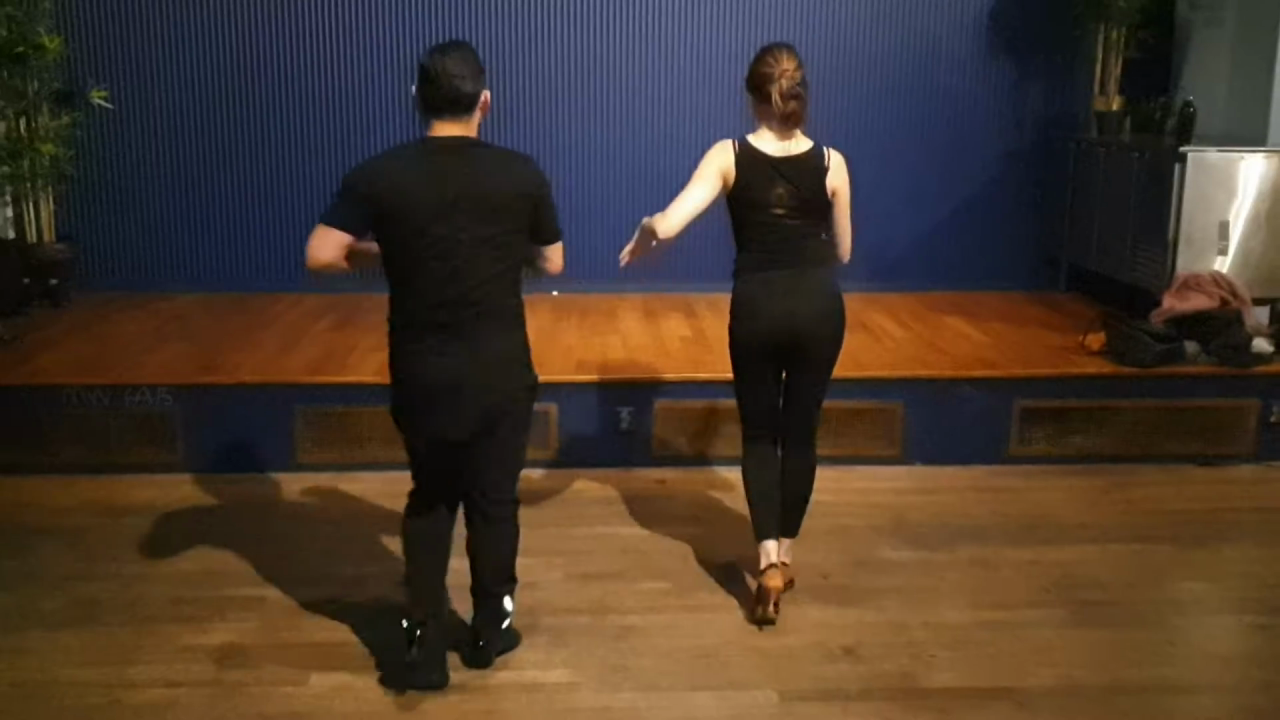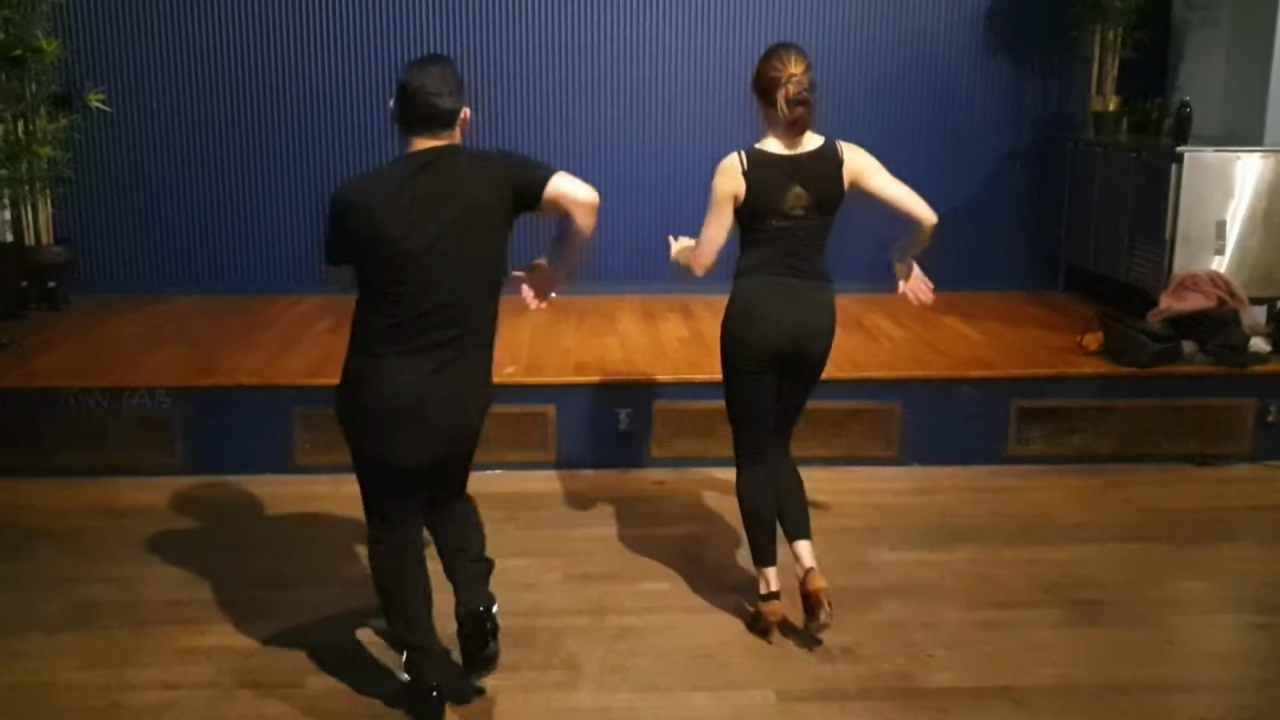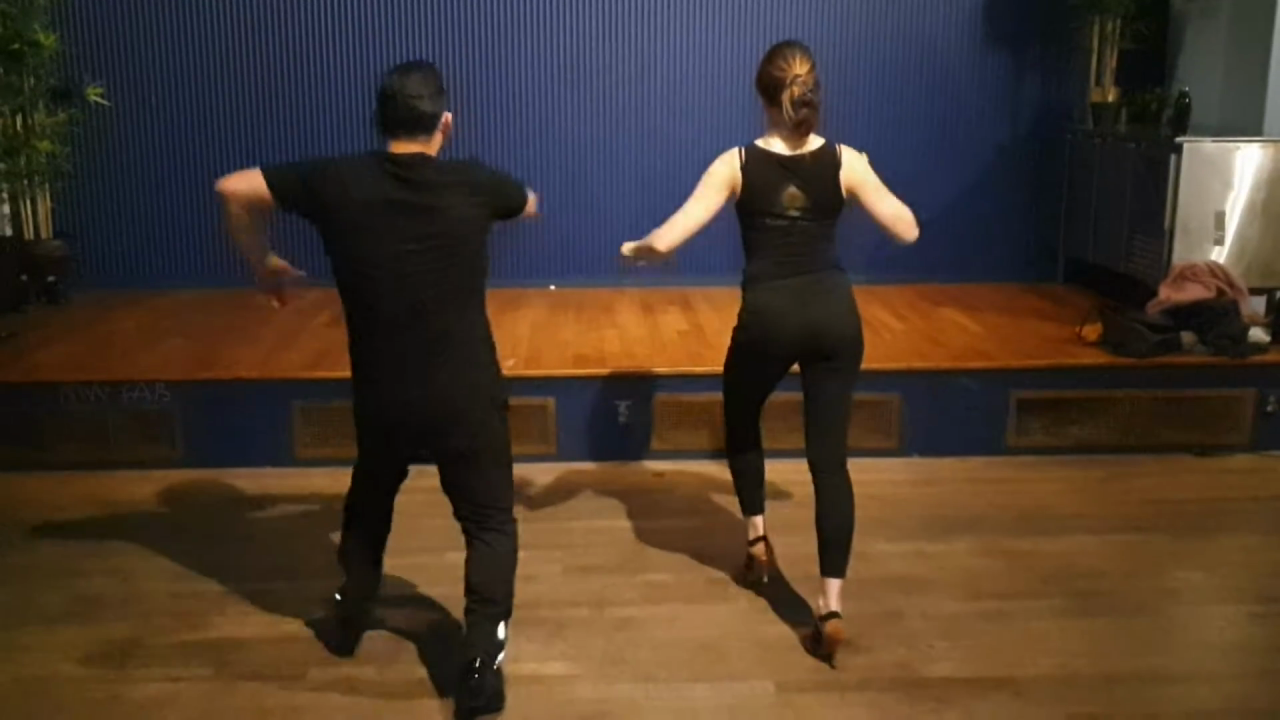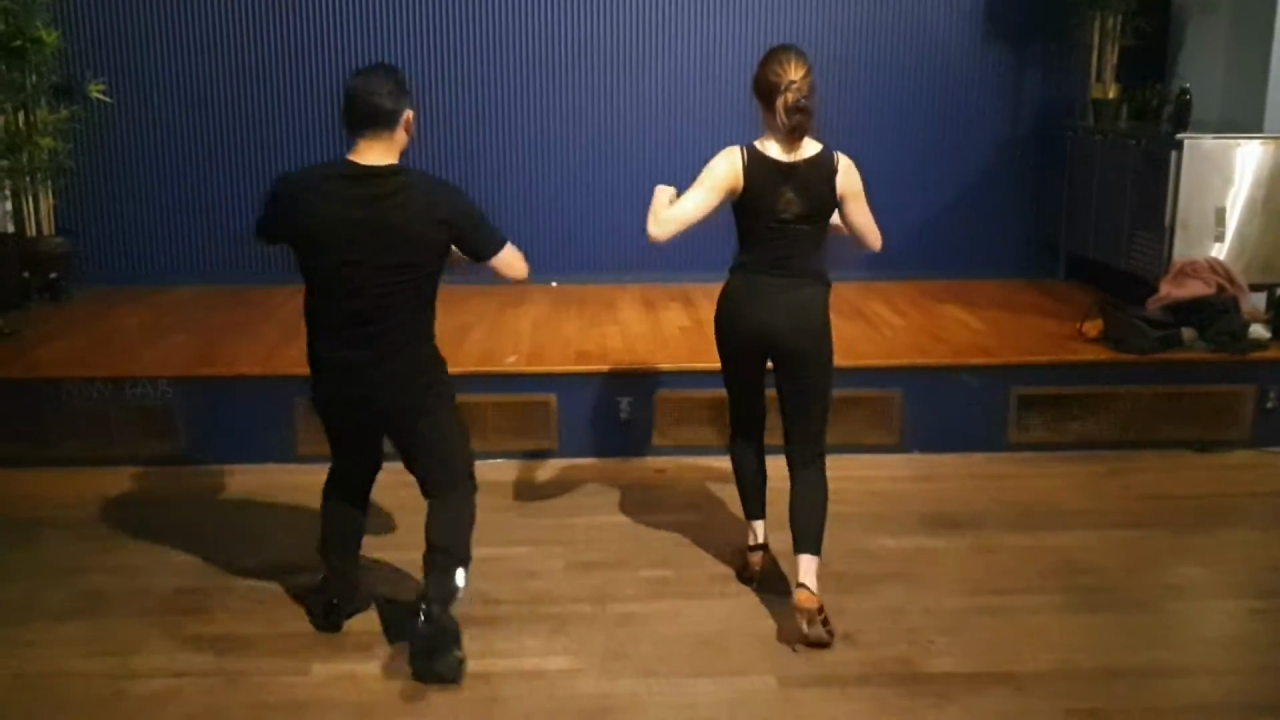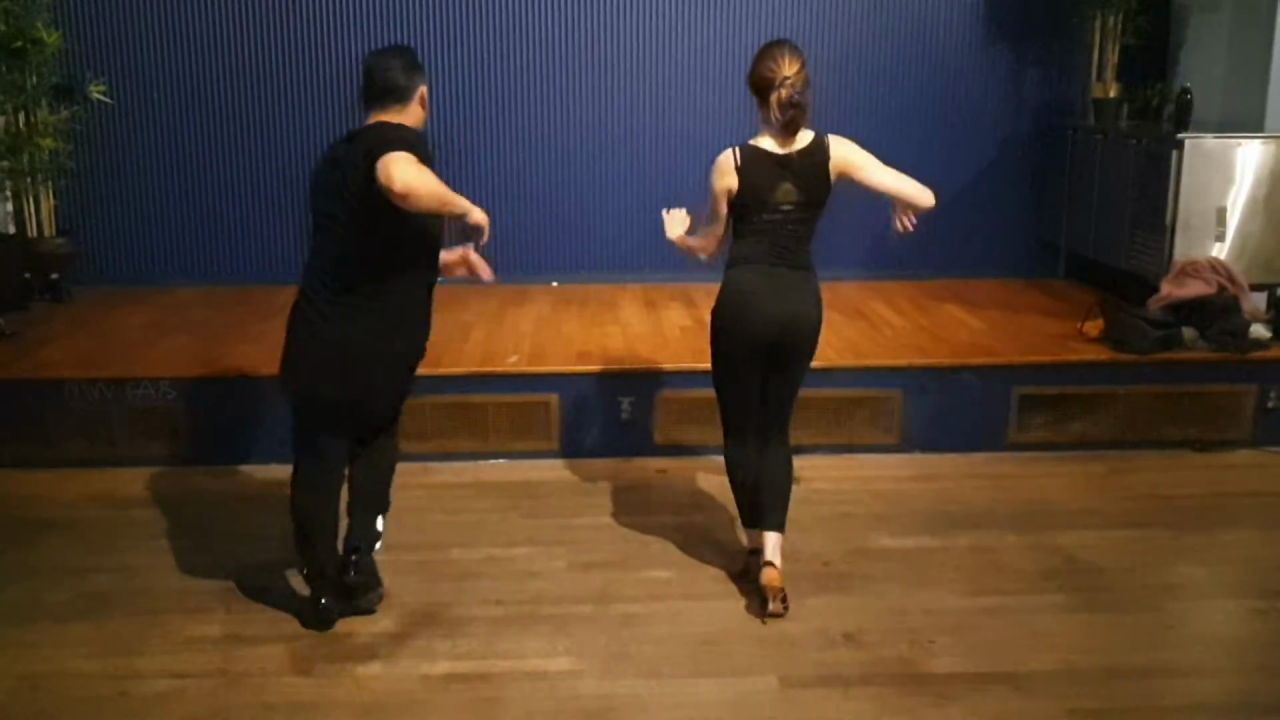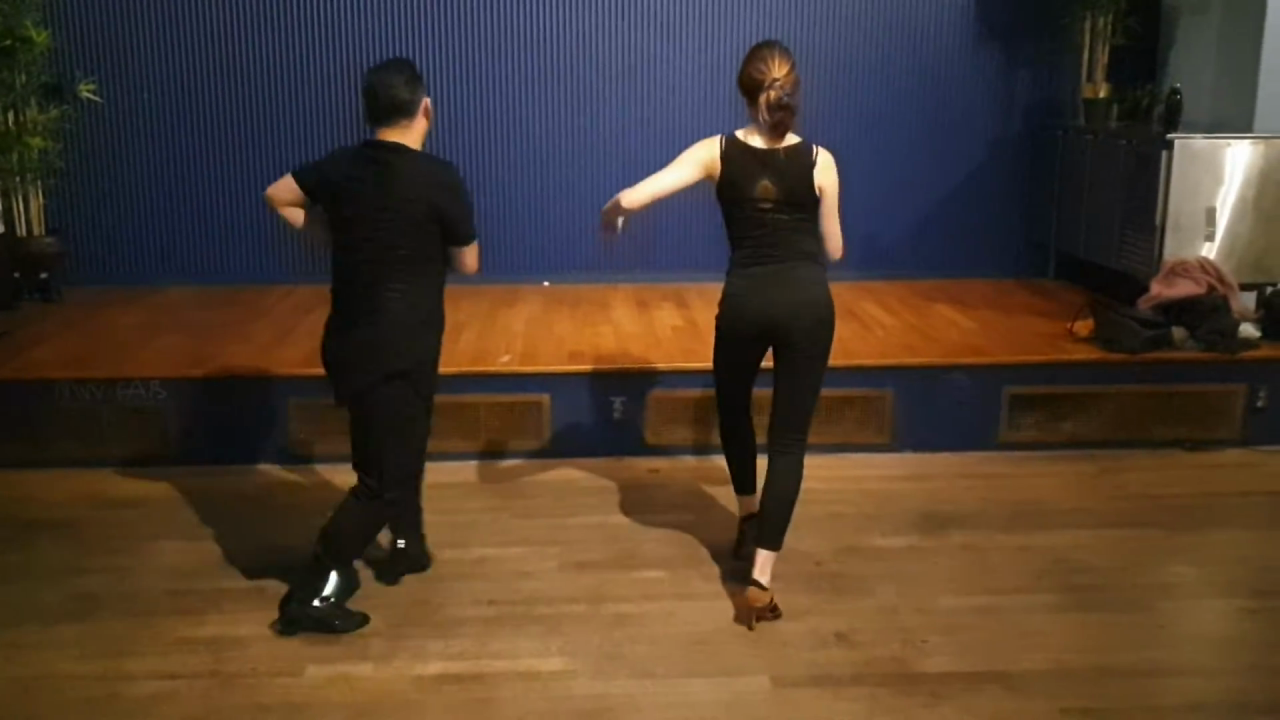
dt=0.3s
person 1, frame 1
left shoulder: (380, 175)
right shoulder: (520, 174)
left elbow: (320, 257)
right elbow: (552, 261)
left hip: (421, 375)
right hip: (498, 371)
left knee: (430, 501)
right knee: (492, 505)
left ankle: (424, 640)
right ankle: (490, 629)
person 1, frame 2
left shoulder: (357, 197)
right shoulder: (493, 173)
right elbow: (585, 200)
right wrist: (550, 269)
left hip: (380, 391)
right hip: (460, 390)
left knee: (394, 529)
right knee: (447, 503)
right ankle: (477, 612)
person 1, frame 3
left shoulder: (339, 183)
right shoulder: (473, 184)
left elbow: (233, 190)
right elbow: (530, 205)
left wrist: (261, 262)
left hip: (383, 397)
right hip: (467, 396)
left knee: (371, 491)
right knee: (490, 523)
left ankle: (353, 605)
right ankle: (481, 664)
person 1, frame 4
left shoulder: (299, 193)
right shoulder: (437, 199)
left elbow: (269, 234)
right elbow: (516, 269)
right wrist: (450, 247)
left hip: (333, 381)
right hip: (413, 383)
left knee: (349, 474)
right knee: (451, 489)
left ankle: (334, 594)
right ankle: (433, 618)
person 1, frame 5
left shoulder: (335, 157)
right shoulder: (398, 142)
right elbow: (400, 180)
left wrist: (442, 260)
right wrist: (466, 209)
left hip: (315, 342)
right hip: (380, 347)
left knee: (315, 467)
right knee: (372, 446)
left ankle: (325, 593)
right ankle: (360, 561)
person 1, frame 6
left shoulder: (339, 166)
right shoulder: (438, 178)
left elbow: (278, 197)
right elbow: (468, 264)
left hip: (349, 344)
right hip: (394, 355)
left knee: (393, 451)
right knee: (385, 478)
left ankle: (407, 544)
right ankle: (311, 596)
person 2, frame 1
left shoulder: (726, 156)
right shoulder: (830, 163)
left elbow: (664, 227)
right elbow: (841, 252)
left wrist: (639, 244)
left hip: (756, 308)
right hip: (819, 306)
left knee: (758, 434)
right knee: (799, 433)
left ankle: (768, 562)
right ankle: (782, 555)
person 2, frame 2
left shoulder: (737, 168)
right shoulder: (844, 159)
left elbow: (700, 264)
right elbow: (926, 217)
left wrist: (679, 248)
right wrist: (907, 260)
left hip: (754, 314)
right hip: (814, 315)
left knee: (753, 452)
right knee: (776, 443)
left ankle: (770, 596)
right ankle: (809, 567)
person 2, frame 3
left shoulder: (739, 163)
right shoulder: (848, 162)
left elbow: (668, 240)
right elbow: (907, 233)
left wrist: (639, 249)
left hip: (769, 316)
right hip: (835, 315)
left knee: (740, 420)
right knee: (829, 458)
left ankle: (757, 537)
right ankle: (832, 607)
person 2, frame 4
left shoulder: (737, 163)
right shoulder: (838, 167)
left elbow: (662, 230)
right elbow: (873, 242)
left wrist: (659, 199)
left hip: (744, 309)
right hip: (806, 315)
left knee: (746, 427)
right knee: (807, 451)
left ankle: (756, 546)
right ankle: (807, 586)
person 2, frame 5
left shoulder: (733, 163)
right shoulder: (836, 154)
left elbow: (706, 249)
right elbow: (922, 198)
left wrist: (676, 227)
right wrist: (904, 204)
left hip: (741, 303)
right hip: (801, 304)
left knee: (740, 432)
right knee: (775, 428)
left ankle: (755, 549)
right ankle: (772, 560)
person 2, frame 6
left shoulder: (718, 152)
right shoulder: (818, 161)
left elbow: (630, 197)
right elbow: (833, 251)
left wrist: (612, 212)
left hip: (746, 301)
right hip: (806, 302)
left knee: (734, 409)
right knee: (789, 440)
left ankle: (749, 513)
right ankle: (760, 581)
